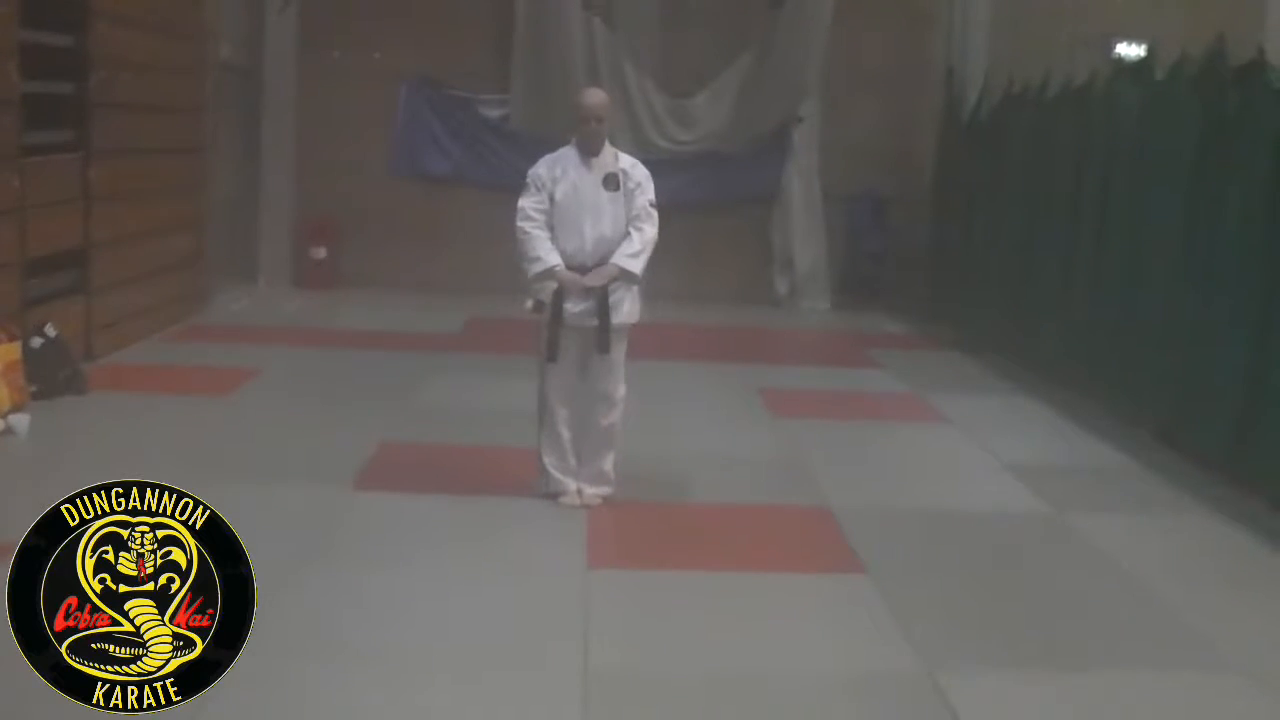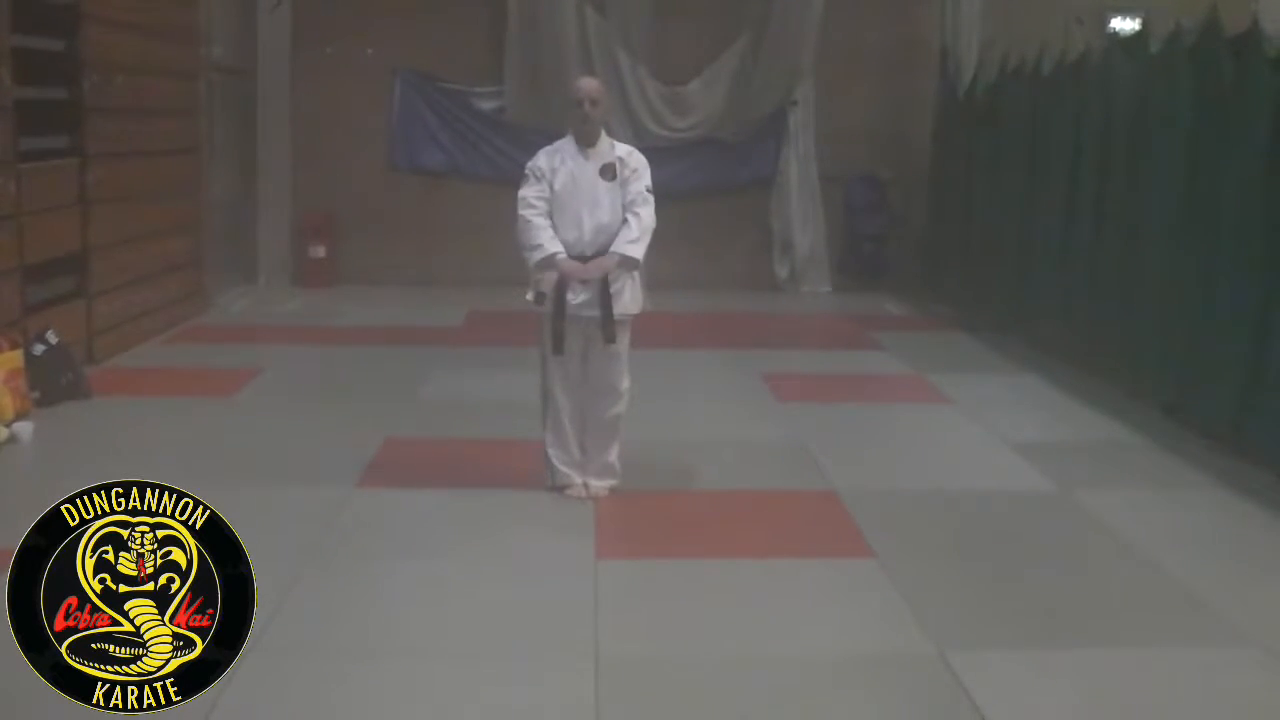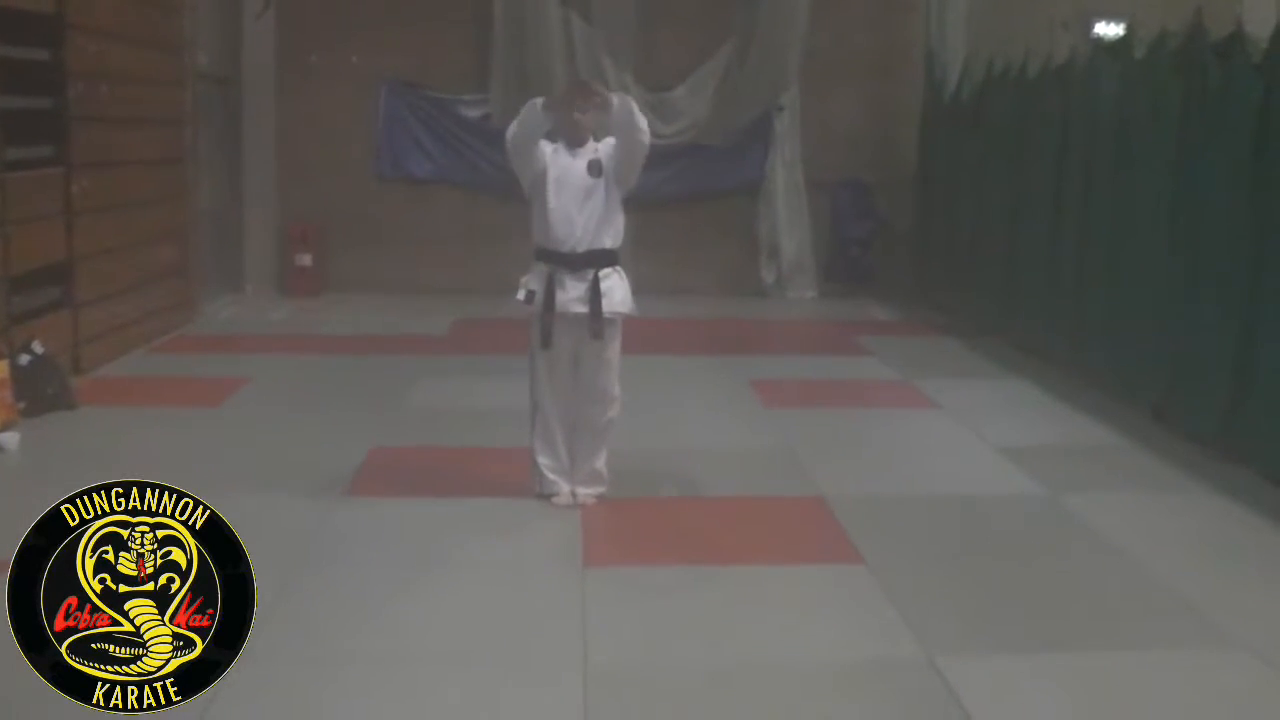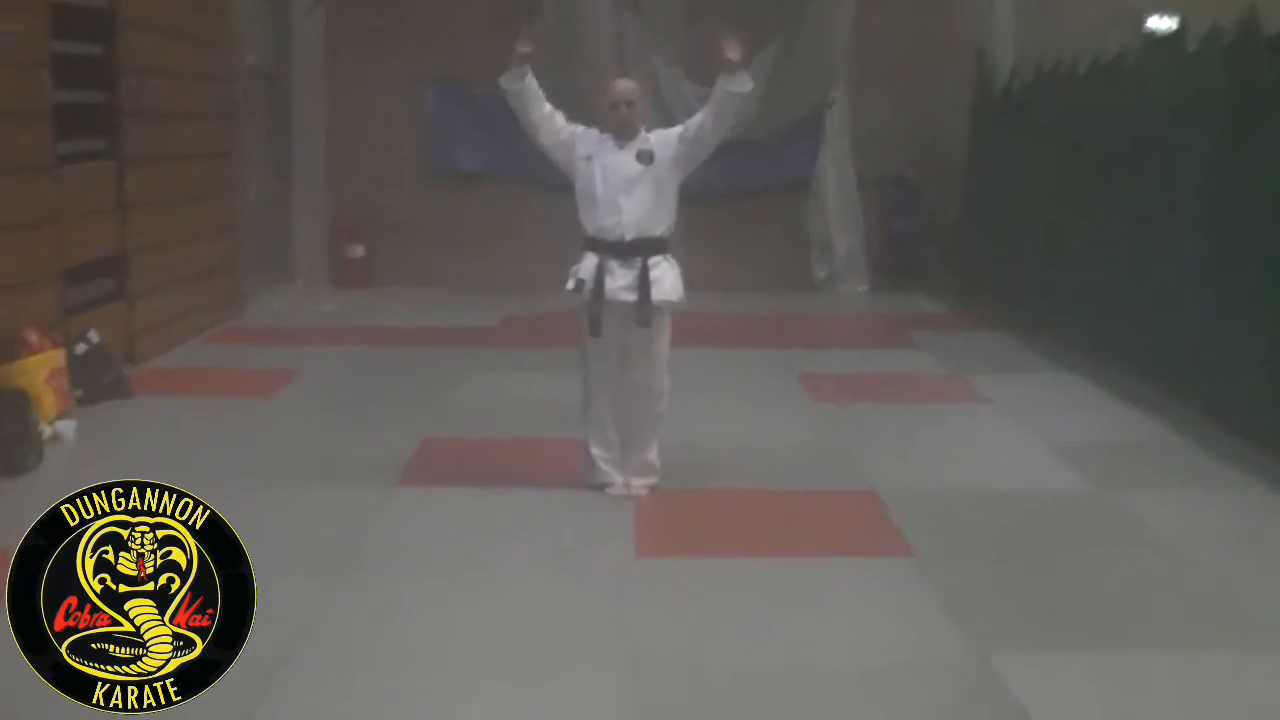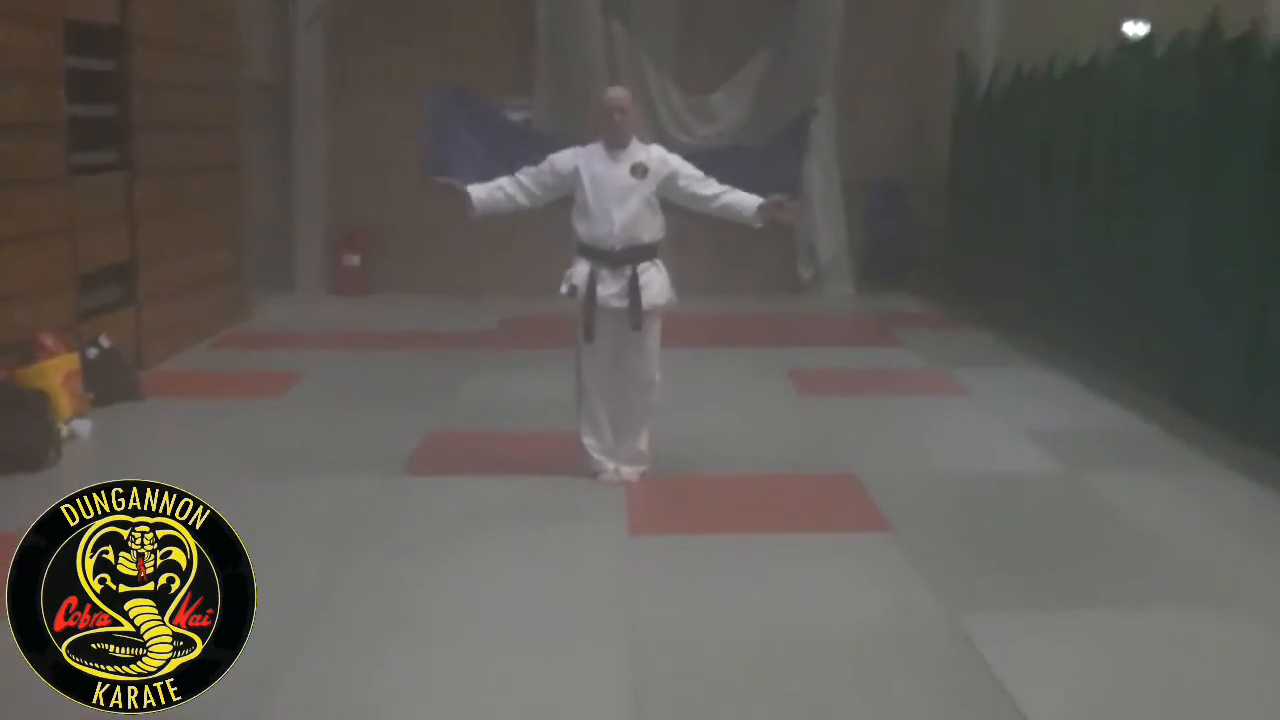
dt=1s
person 1, frame 1
left shoulder: (632, 171)
right shoulder: (548, 168)
left elbow: (645, 228)
right elbow: (529, 224)
left wrist: (612, 270)
right wrist: (558, 272)
left hip: (612, 296)
right hip: (560, 294)
left knee: (605, 393)
right knee: (558, 390)
left ankle: (595, 479)
right ankle: (561, 479)
person 1, frame 2
left shoulder: (629, 159)
right shoulder: (546, 160)
left elbow: (641, 215)
right elbow: (530, 215)
left wrist: (610, 261)
right wrist: (561, 263)
left hip: (613, 286)
right hip: (561, 286)
left knee: (609, 385)
right knee: (561, 384)
left ankle: (600, 471)
right ankle: (568, 472)
person 1, frame 3
left shoulder: (612, 155)
right shoulder: (542, 158)
left elbow: (638, 137)
right elbow: (518, 139)
left wrist: (611, 105)
right wrist: (548, 107)
left hip: (601, 285)
right hip: (552, 283)
left knee: (598, 390)
right knee: (551, 390)
left ankle: (588, 477)
right ankle: (555, 479)
person 1, frame 4
left shoulder: (670, 146)
right shoulder: (582, 145)
left elbow: (714, 121)
right elbow: (538, 116)
left wrist: (733, 74)
right wrist: (521, 69)
left hip: (650, 275)
right hip: (600, 273)
left knee: (647, 381)
right knee: (602, 381)
left ankle: (639, 468)
right ankle: (607, 470)
person 1, frame 5
left shoulder: (658, 160)
right shoulder: (574, 160)
left elbow: (708, 192)
right elbow: (521, 187)
left wrist: (759, 207)
right wrist: (471, 195)
left hip: (641, 279)
right hip: (594, 278)
left knee: (639, 375)
right knee: (596, 374)
left ankle: (631, 456)
right ankle: (603, 458)
